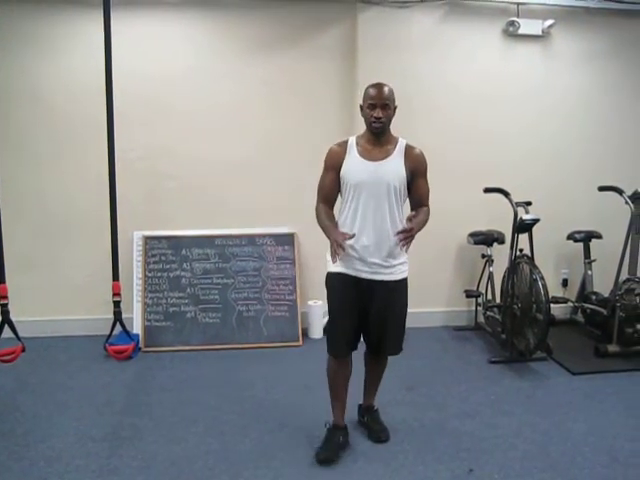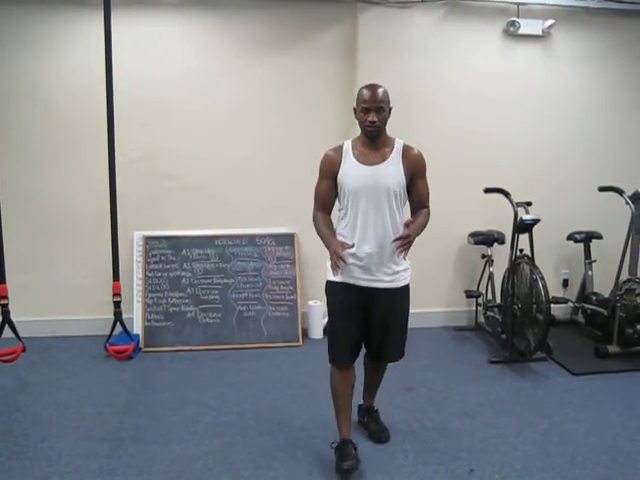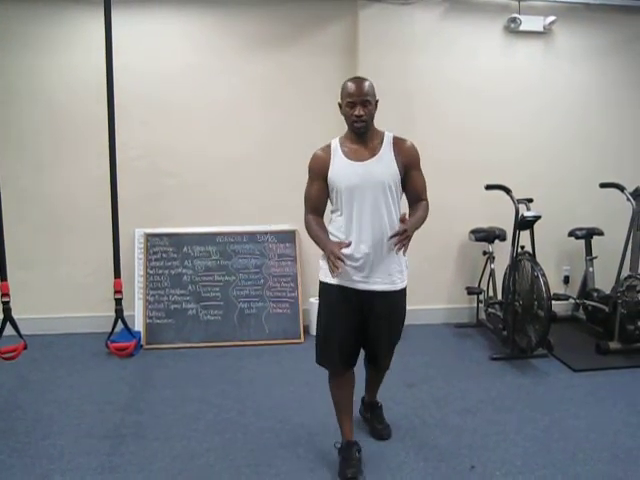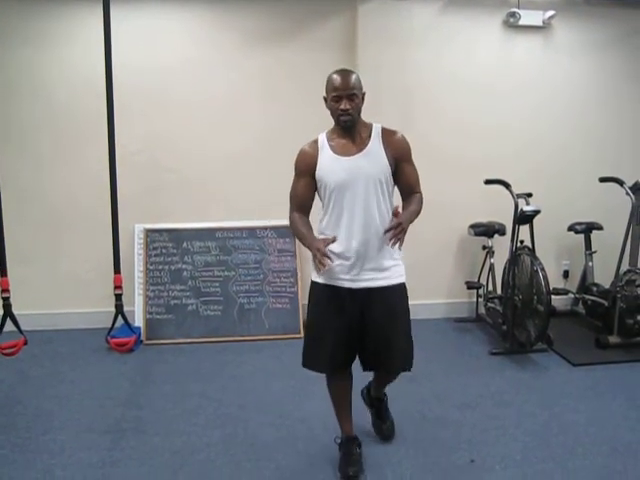
dt=0.3s
person 1, frame 1
left shoulder: (412, 157)
right shoulder: (339, 153)
left elbow: (422, 206)
right elbow: (323, 203)
left wrist: (415, 225)
right wrist: (332, 233)
left hip: (390, 270)
right hip: (346, 267)
left knee: (380, 346)
right knee: (339, 348)
left ankle: (368, 408)
right ankle: (337, 426)
person 1, frame 2
left shoulder: (411, 158)
right shoulder: (335, 158)
left elbow: (422, 207)
right elbow: (321, 210)
left wrist: (413, 229)
right wrist: (331, 243)
left hip: (391, 275)
right hip: (345, 275)
left knee: (381, 352)
right knee: (342, 356)
left ankle: (369, 408)
right ankle: (345, 441)
person 1, frame 3
left shoulder: (403, 151)
right shoulder: (323, 157)
left elbow: (421, 200)
right elbow: (312, 214)
left wrist: (412, 224)
right wrist: (326, 245)
left hip: (388, 276)
right hip: (340, 278)
left knee: (382, 355)
right knee: (339, 361)
left ankle: (371, 403)
right ankle: (348, 443)
person 1, frame 4
left shoulder: (393, 142)
right shoulder: (311, 154)
left elbow: (414, 193)
right elbow: (297, 213)
left wrist: (405, 217)
right wrist: (311, 242)
left hip: (385, 274)
right hip: (332, 277)
left knee: (395, 358)
right knee: (335, 362)
left ankle: (376, 394)
right ankle: (348, 439)
